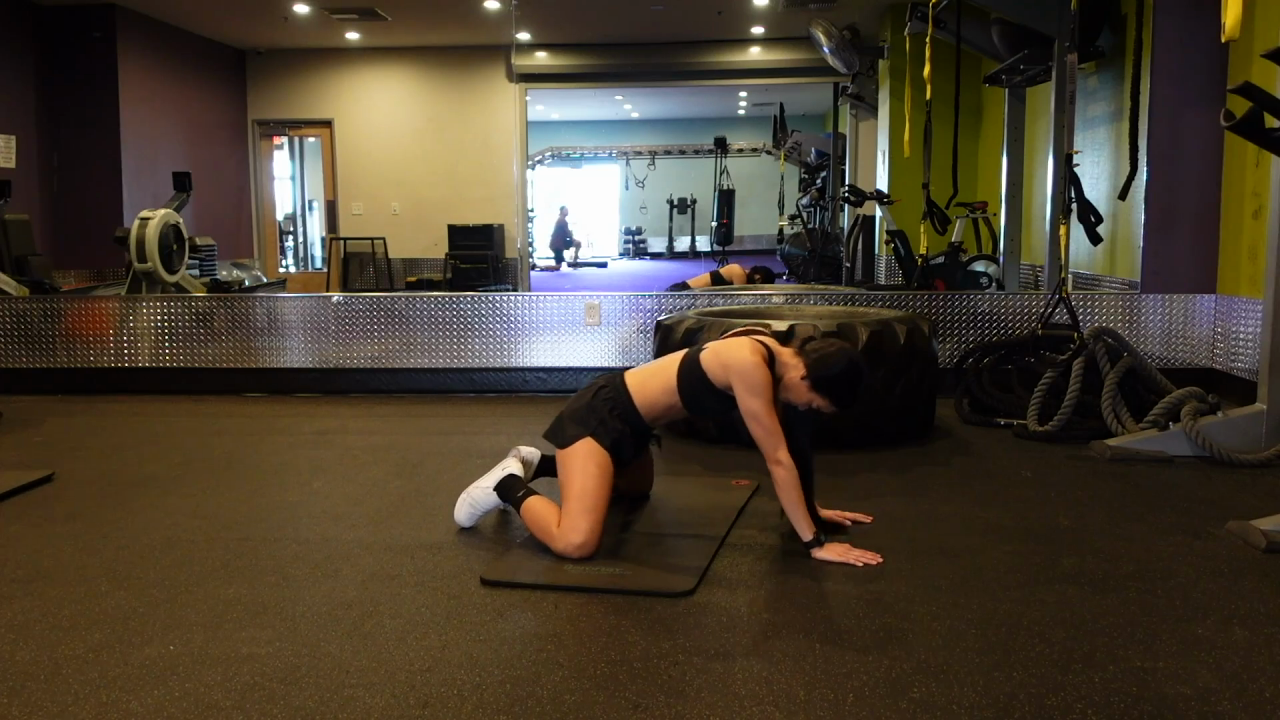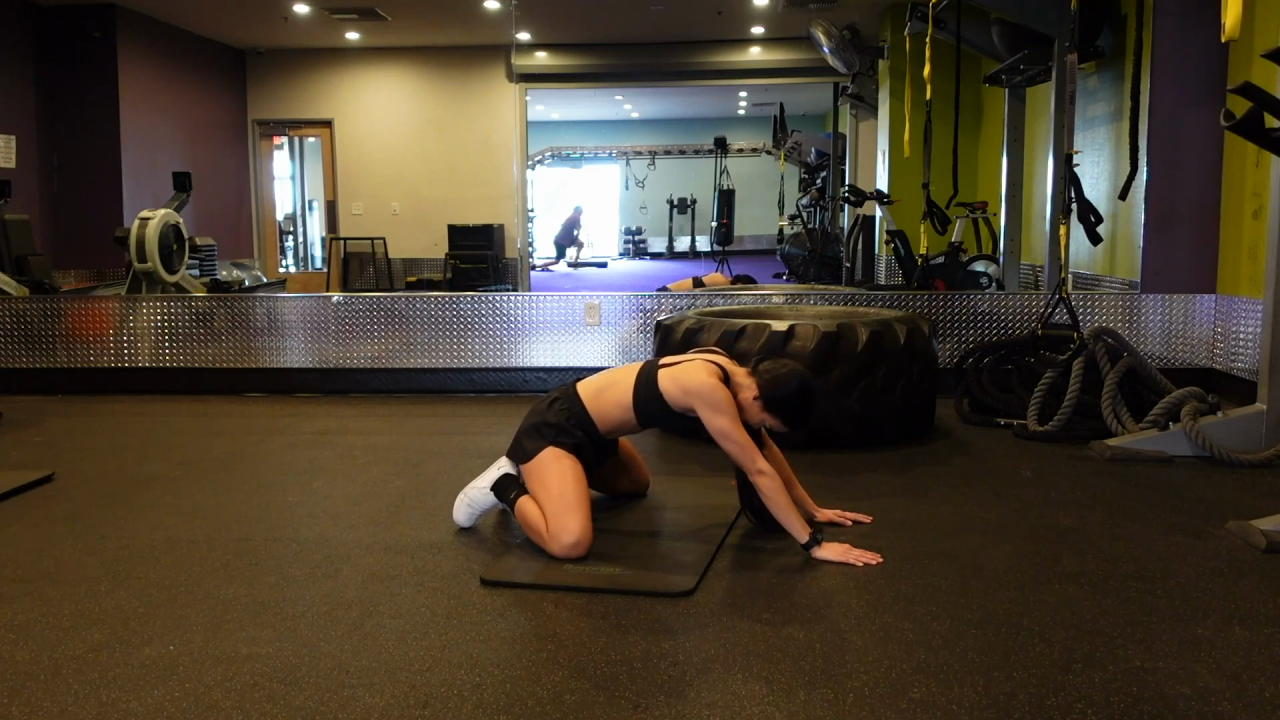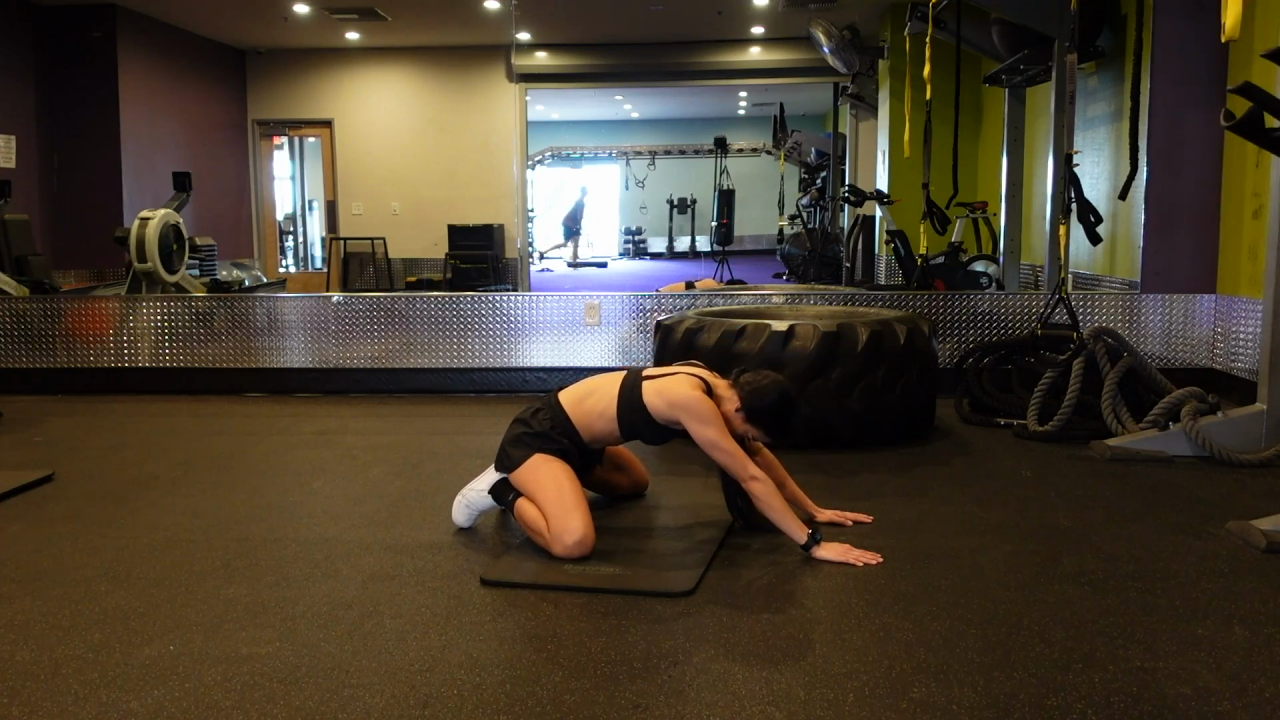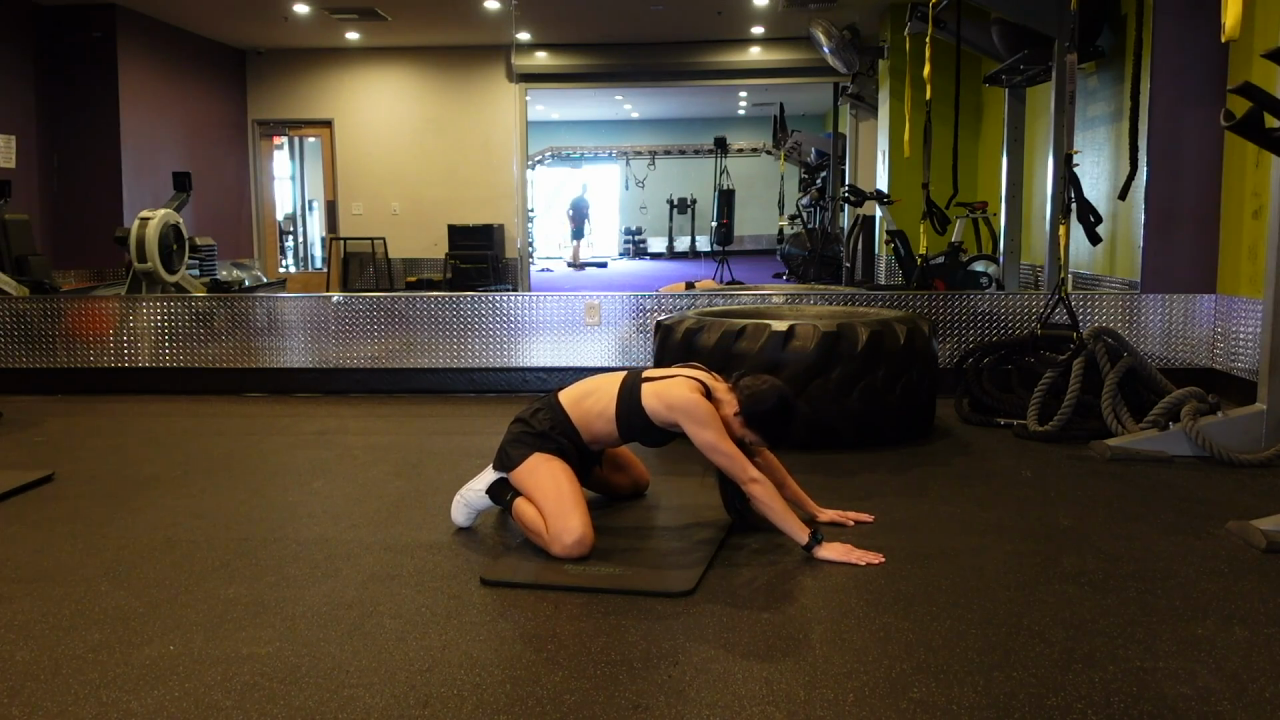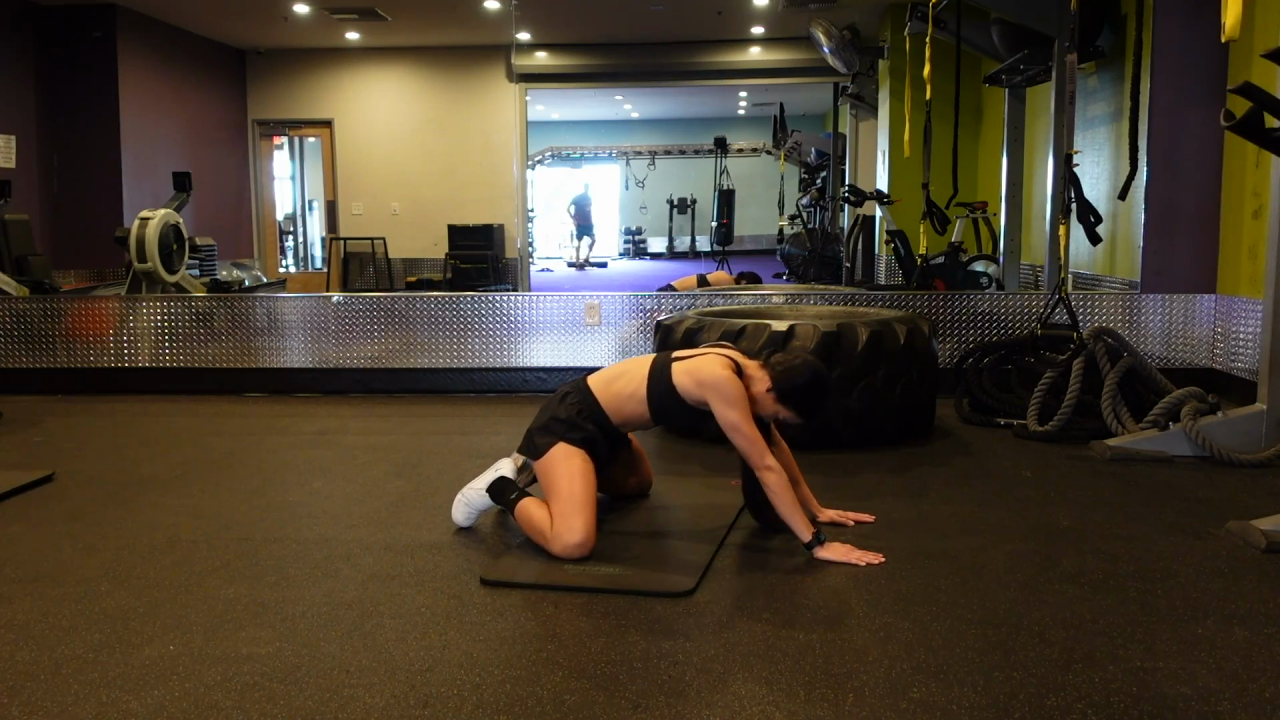
dt=0.4s
person 1, frame 1
left shoulder: (780, 360)
right shoulder: (750, 365)
left elbow: (786, 446)
right elbow: (778, 459)
left wrist: (814, 510)
right wrist: (815, 542)
left hip: (629, 419)
right hip: (600, 417)
left knee: (636, 489)
right knee: (575, 544)
left ankle: (537, 463)
right ankle: (509, 486)
person 1, frame 2
left shoulder: (735, 375)
right shoulder: (708, 388)
left elbow: (768, 452)
right elbow: (759, 471)
left wrist: (813, 510)
right wrist: (812, 543)
left hip: (591, 428)
right hip: (556, 428)
left knee: (636, 486)
right knee: (570, 543)
left ankle: (534, 473)
right ankle: (507, 487)
person 1, frame 3
left shoulder: (717, 387)
right shoulder: (692, 401)
left elbow: (760, 457)
right elbow: (752, 478)
left wrist: (813, 510)
right wrist: (813, 544)
left hip: (576, 436)
right hip: (540, 436)
left knee: (635, 485)
right knee: (574, 543)
left ankle: (531, 481)
right ankle: (504, 491)
person 1, frame 4
left shoulder: (715, 389)
right shoulder: (691, 404)
left elbow: (763, 457)
right elbow: (752, 480)
left wrist: (815, 510)
right wrist: (814, 544)
left hip: (576, 436)
right hip: (539, 435)
left knee: (636, 485)
right knee: (573, 543)
left ankle: (544, 479)
right ankle: (503, 490)
person 1, frame 5
left shoulder: (748, 371)
right shoulder: (724, 381)
left elbow: (777, 447)
right elbow: (766, 467)
left wrist: (816, 510)
right wrist: (814, 542)
left hip: (604, 425)
right hip: (569, 422)
left knee: (638, 486)
right knee: (573, 544)
left ankle: (536, 470)
right ankle: (503, 489)
